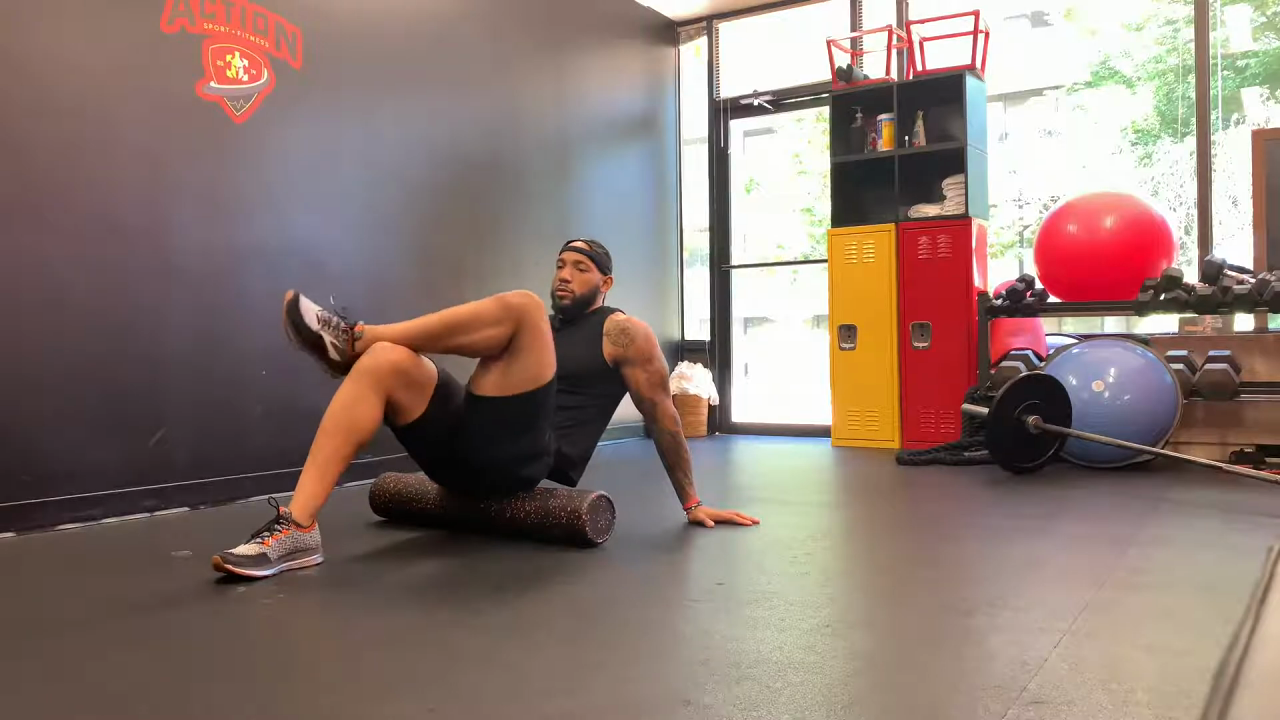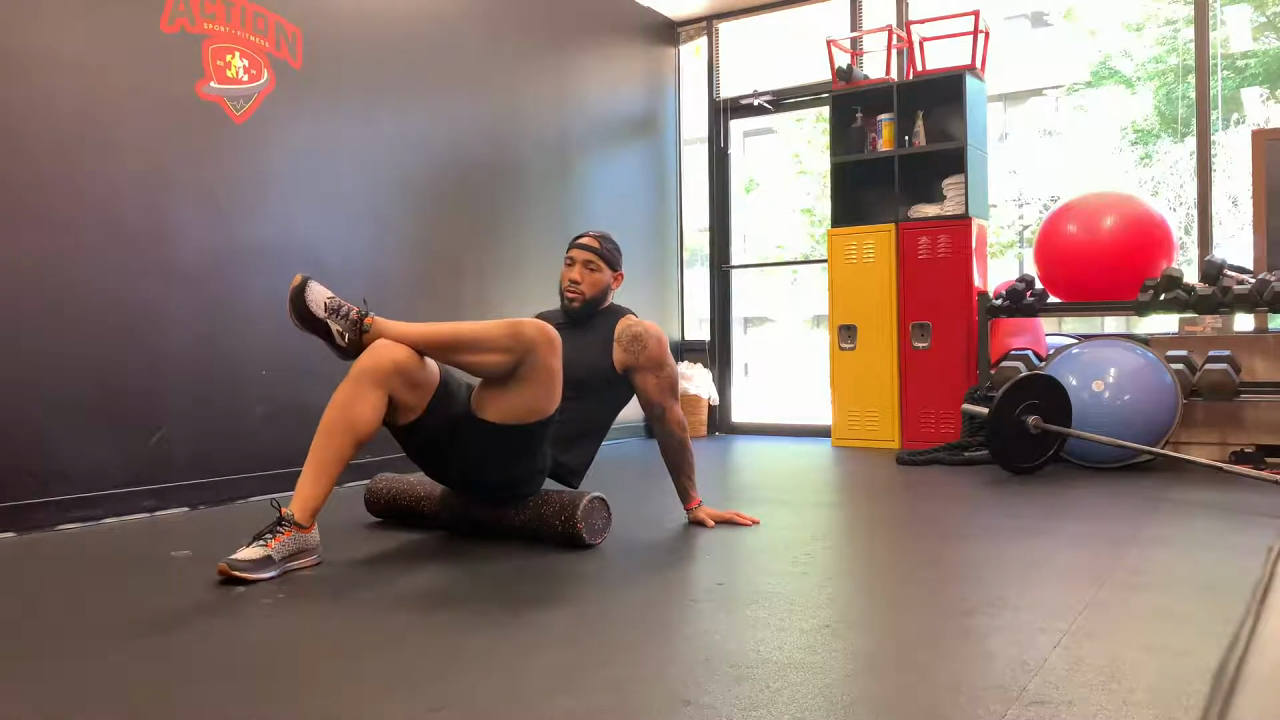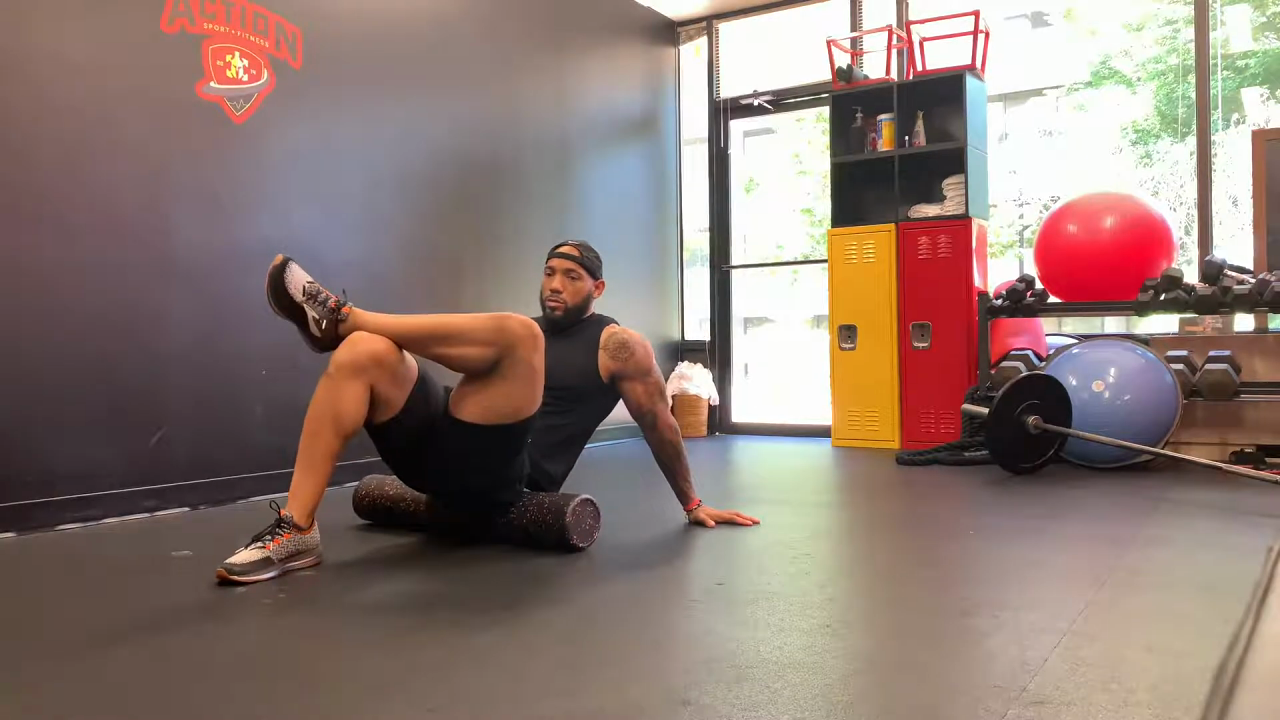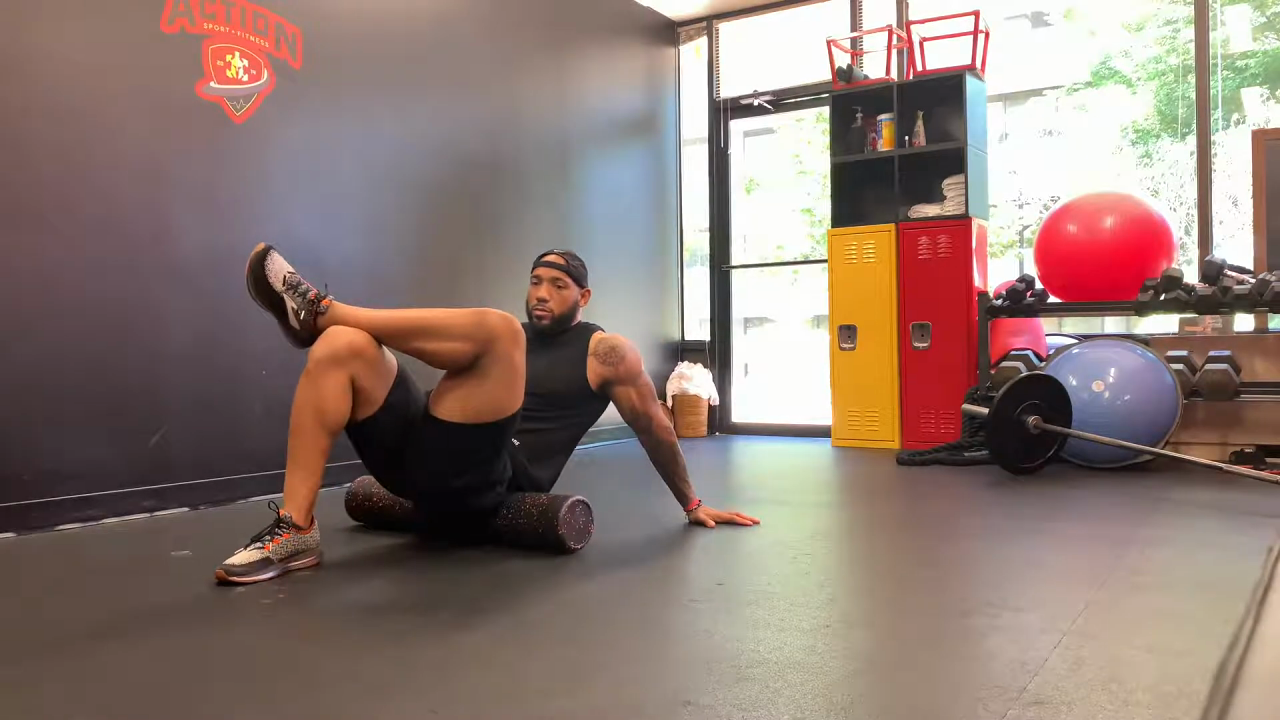
dt=0.5s
person 1, frame 1
left shoulder: (624, 334)
right shoulder: (544, 333)
left elbow: (662, 415)
left wrist: (691, 502)
left hip: (516, 456)
right hip: (469, 445)
left knee: (522, 306)
right knee: (385, 362)
left ankle: (355, 338)
right ankle: (297, 528)
person 1, frame 2
left shoulder: (635, 337)
right shoulder: (546, 323)
left elbow: (668, 420)
left wrist: (693, 503)
left hip: (516, 464)
right hip: (466, 441)
left knee: (534, 338)
right knee: (385, 361)
left ankle: (364, 327)
right ankle: (297, 529)
person 1, frame 3
left shoulder: (619, 346)
right shoulder: (530, 336)
left elbow: (659, 424)
left wrist: (692, 504)
left hip: (495, 471)
right hip: (441, 448)
left knee: (516, 333)
right knee: (362, 353)
left ankle: (339, 316)
right ankle: (296, 531)
person 1, frame 4
left shoulder: (606, 352)
right shoulder: (514, 343)
left elbow: (654, 428)
left wrist: (692, 504)
left hip: (476, 474)
right hip: (422, 454)
left knee: (496, 328)
right knee: (341, 347)
left ankle: (319, 309)
right ankle: (295, 529)
